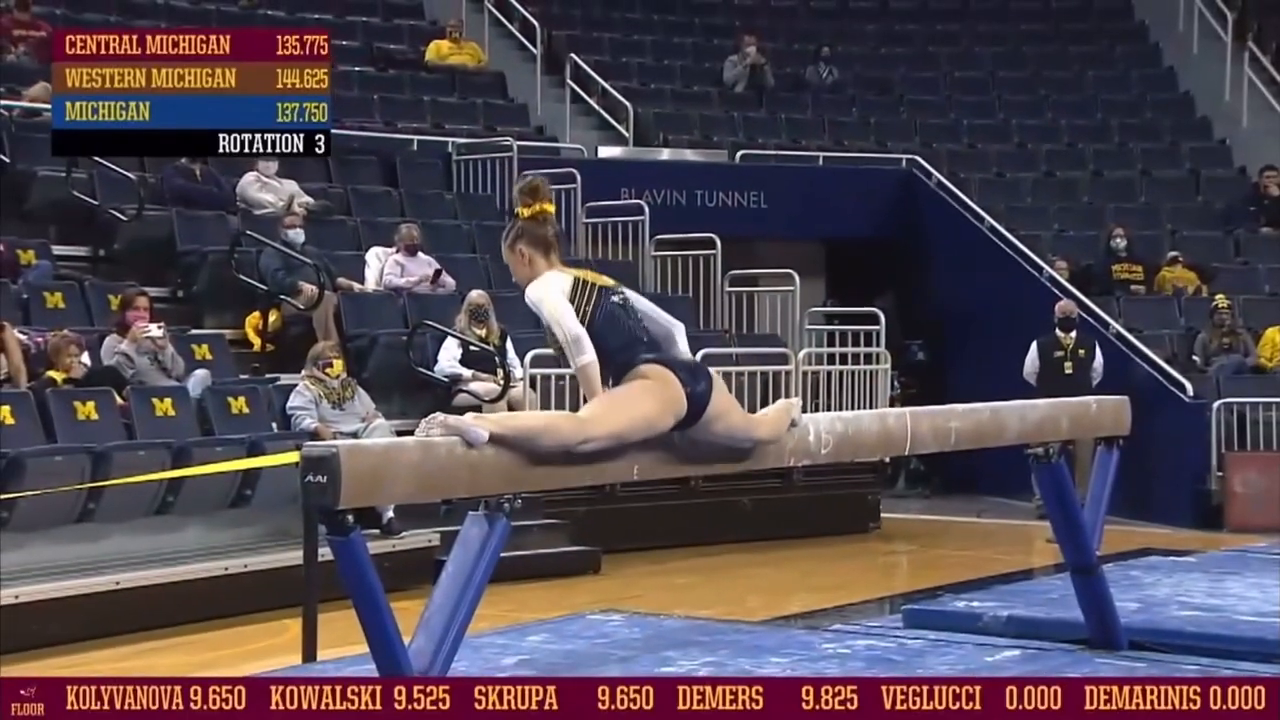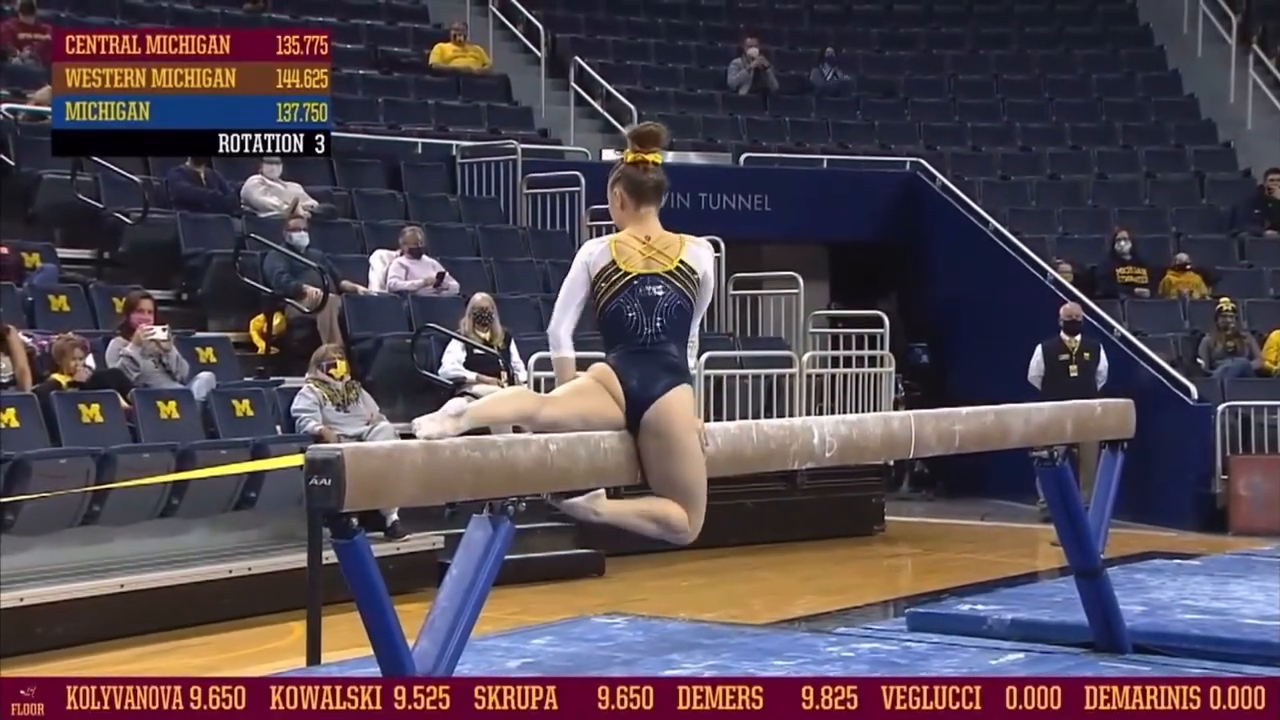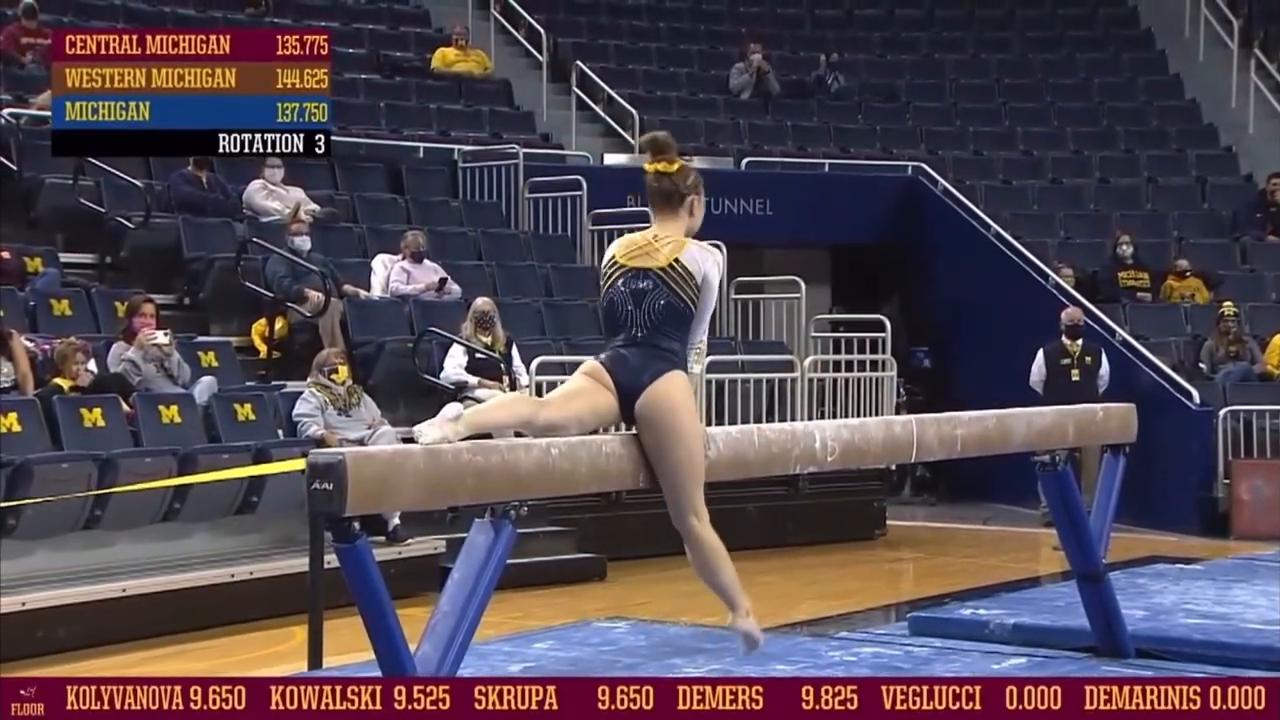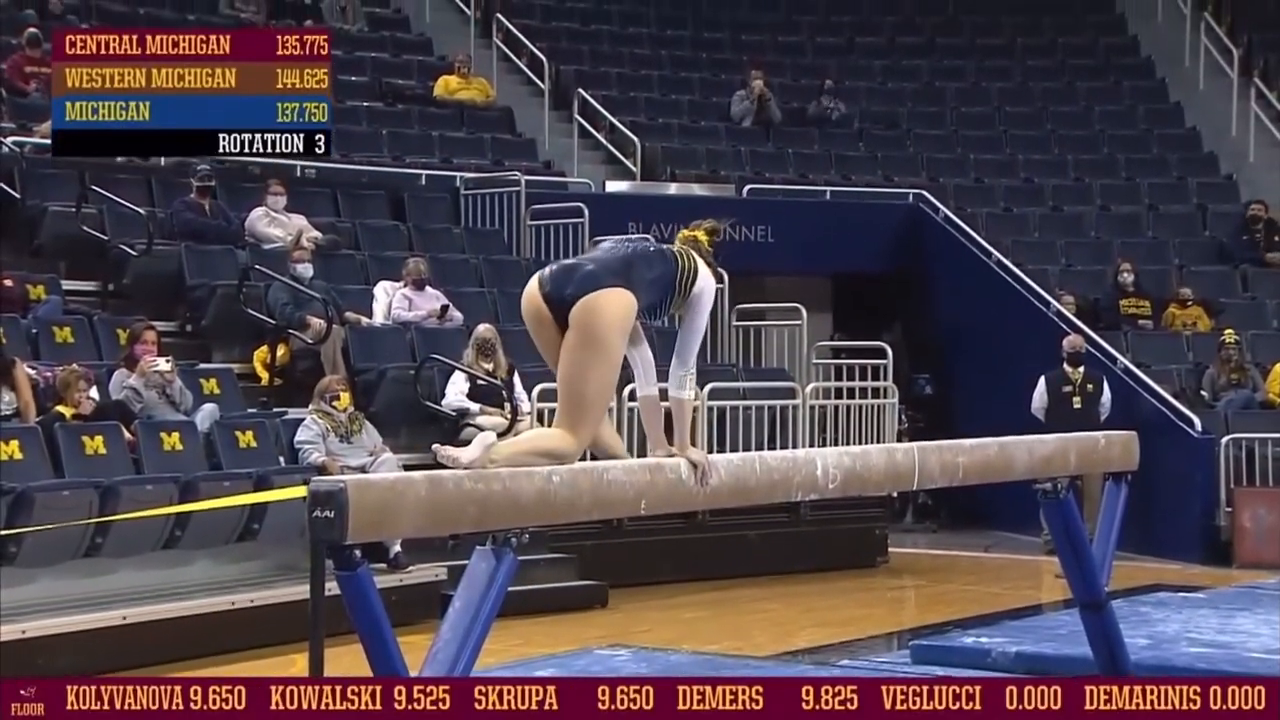
dt=1s
person 1, frame 1
left shoulder: (540, 288)
right shoulder: (602, 282)
left elbow: (579, 345)
right elbow: (675, 328)
left wrist: (598, 405)
left hip: (658, 386)
right hip: (694, 382)
left ankle: (475, 424)
person 1, frame 2
left shoulder: (596, 252)
right shoulder: (700, 253)
left elbow: (560, 333)
left wrist: (569, 399)
left hip: (615, 384)
right hip: (670, 391)
right knee: (685, 522)
left ankle: (463, 417)
right ankle: (596, 506)
person 1, frame 3
left shoulder: (616, 250)
right shoulder: (704, 258)
right wrist: (689, 408)
left hip: (609, 371)
right hip: (661, 384)
right knee: (691, 518)
left ankle: (463, 421)
person 1, frame 4
right shoulder: (701, 276)
left elbow: (640, 363)
right elbow: (685, 368)
left wrist: (658, 445)
right wrist: (683, 445)
left hip: (545, 288)
right hip: (602, 302)
left knee: (587, 402)
right knee: (567, 442)
right ankle: (487, 454)
person 2, frame 1
left shoulder: (1090, 344)
right shoulder: (1041, 345)
left elbow: (1097, 372)
right elbow: (1029, 373)
left wrist: (1084, 389)
right wrist: (1046, 389)
left knee: (1083, 457)
right ankle: (1043, 501)
person 2, frame 2
left shoulder: (1095, 348)
right shoulder: (1046, 348)
left elbow: (1102, 376)
right elbow: (1034, 377)
left wrist: (1088, 393)
right wrist: (1051, 393)
left knee: (1088, 461)
left ankle: (1086, 504)
right ankle: (1047, 504)
person 2, frame 3
left shoulder: (1096, 352)
right shoulder: (1047, 352)
left elbow: (1103, 380)
right elbow: (1036, 381)
left wrist: (1089, 398)
right wrist: (1054, 398)
left knee: (1090, 465)
left ankle: (1088, 509)
right ankle: (1049, 509)
person 2, frame 4
left shoulder: (1098, 379)
right shoulder: (1049, 380)
left elbow: (1105, 408)
right elbow: (1037, 409)
left wrist: (1085, 425)
right wrist: (1062, 426)
left knee: (1092, 493)
left ankle: (1091, 536)
right ankle: (1051, 537)
person 3, frame 1
left shoulder: (352, 386)
right shoulder: (306, 390)
left elbow: (372, 410)
right elbow: (300, 418)
left wrist: (374, 416)
right wrist: (318, 428)
left hip: (364, 433)
right hip: (335, 438)
left knee: (381, 427)
person 3, frame 2
left shoulder: (356, 389)
right shoulder: (310, 392)
left elbow: (377, 414)
right elbow: (304, 421)
left wrist: (378, 419)
right wrist: (322, 431)
left hip: (369, 436)
right hip: (340, 441)
left knee: (386, 430)
person 3, frame 3
left shoulder: (358, 393)
right shoulder: (312, 396)
left elbow: (379, 418)
right elbow: (306, 426)
left wrist: (379, 424)
right wrist: (324, 435)
left hip: (371, 440)
right hip: (341, 446)
left knee: (387, 434)
person 3, frame 4
left shoulder: (359, 420)
right shoulder: (314, 423)
left elbow: (380, 445)
right elbow: (307, 453)
left wrist: (381, 452)
right wrist: (325, 462)
left hip: (372, 468)
right hip: (343, 473)
left knee: (389, 461)
